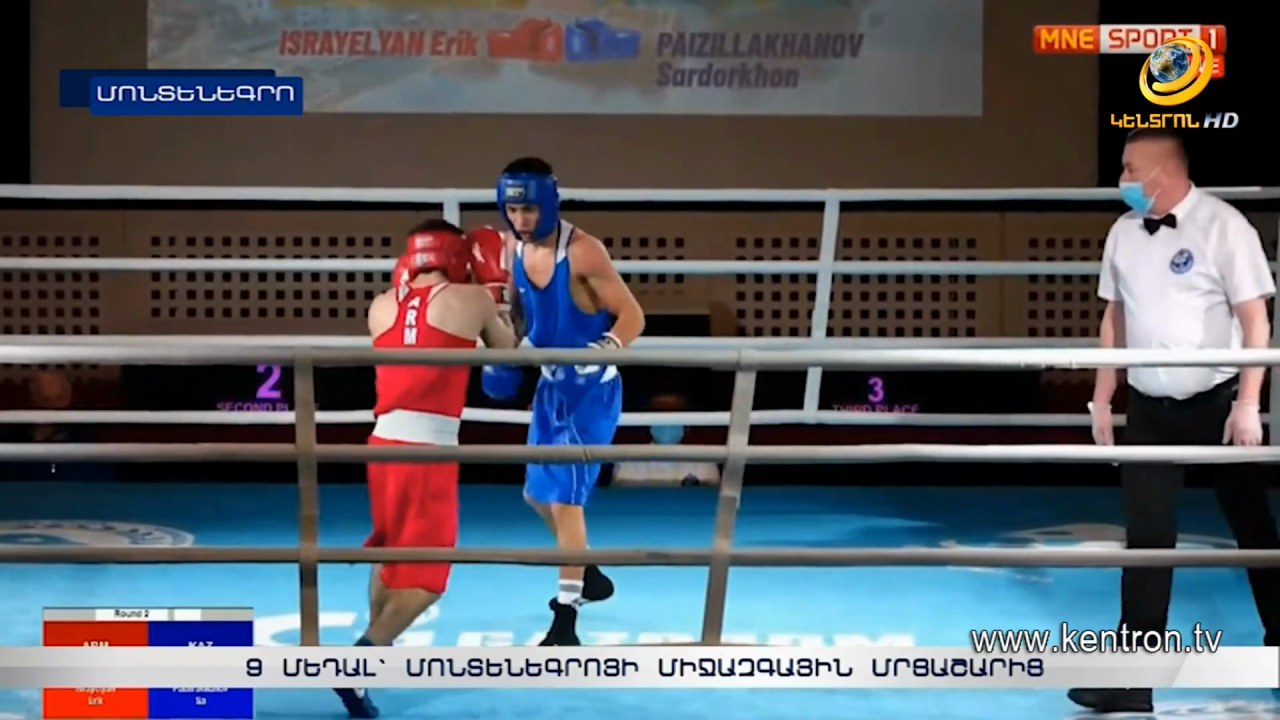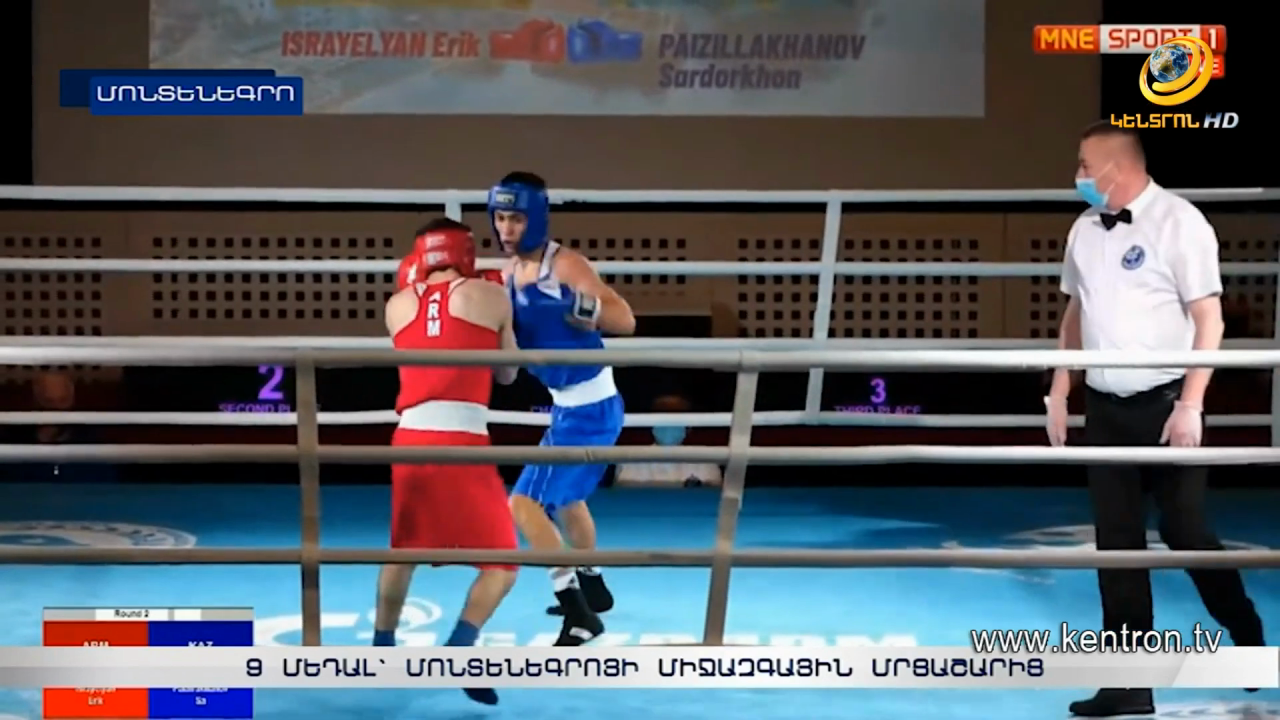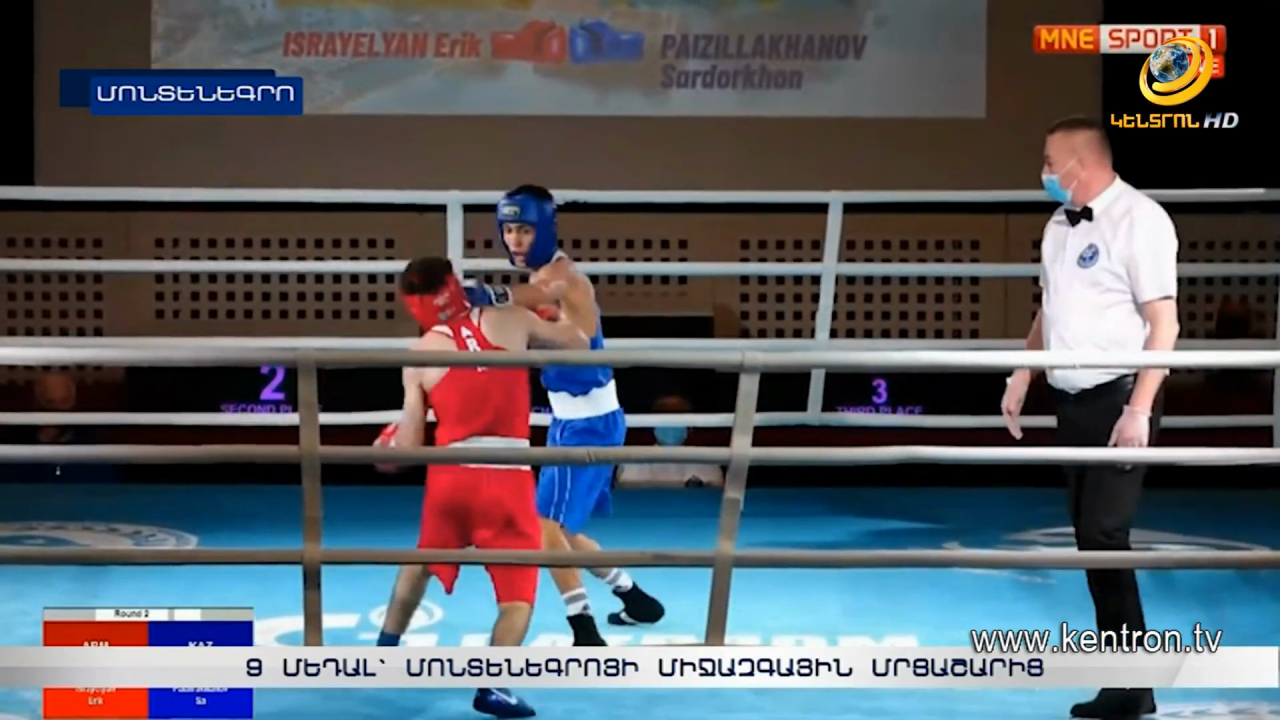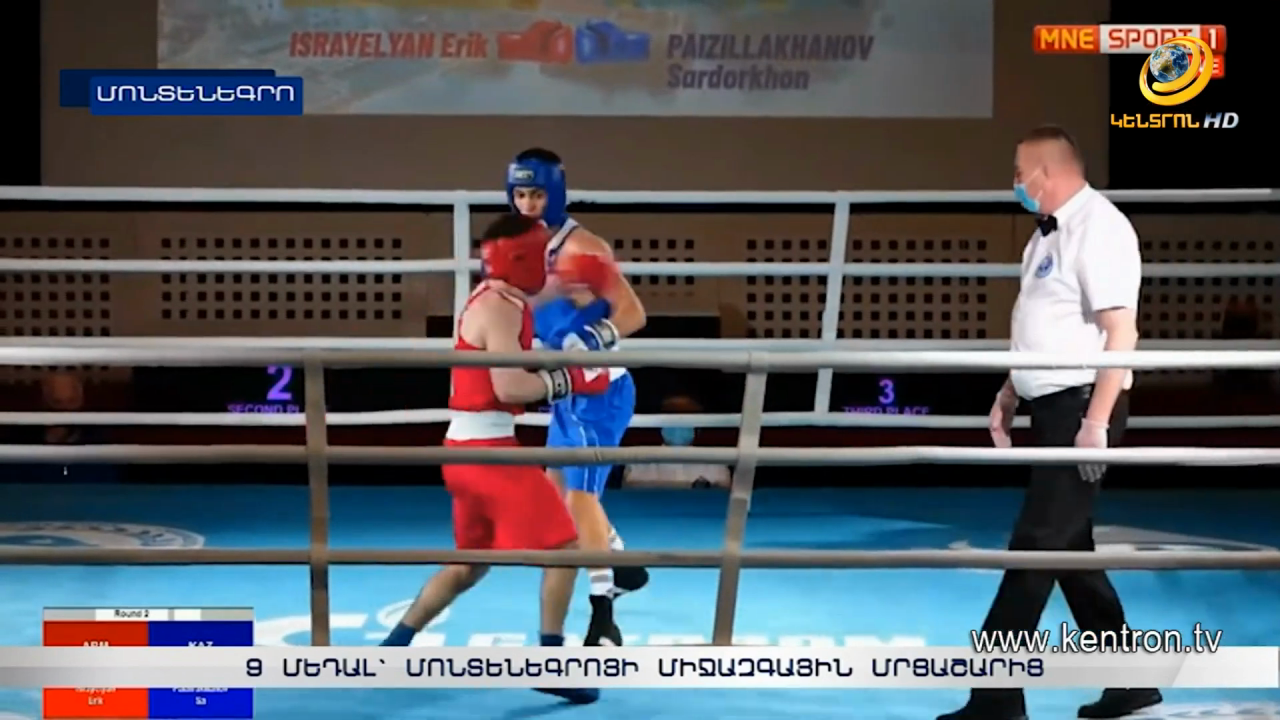
dt=0.2s
person 1, frame 1
left shoulder: (1223, 226)
right shoulder: (1124, 232)
right wrist: (1102, 398)
left hip: (1215, 403)
right hip: (1149, 407)
right knee: (1145, 536)
right ankle: (1130, 677)
person 1, frame 2
left shoulder: (1180, 223)
right shoulder: (1085, 228)
left elbow: (1208, 320)
left wrist: (1190, 405)
right wrist: (1059, 391)
left hip: (1164, 402)
right hip: (1103, 405)
left knee: (1184, 532)
right knee: (1116, 541)
left ankle: (1248, 638)
person 1, frame 3
left shoulder: (1140, 219)
right shoulder: (1060, 224)
left elbow: (1163, 322)
left wrist: (1139, 408)
right wrist: (1019, 379)
left hip: (1120, 399)
right hip: (1072, 400)
left knee: (1105, 532)
right knee: (1093, 540)
person 1, frame 4
left shoulder: (1101, 228)
right shoulder: (1048, 231)
left elbow: (1121, 333)
left wrist: (1097, 420)
right wrist: (1007, 395)
left hip: (1081, 408)
right hip: (1051, 405)
left knee: (1036, 546)
right knee: (1067, 547)
person 2, frame 1
left shoulder: (381, 306)
right shoulder: (473, 298)
right elbow: (507, 350)
left hip: (384, 444)
right hip: (428, 453)
left knee: (393, 552)
right knee: (422, 579)
left ankle: (378, 653)
person 2, frame 2
left shoulder: (397, 305)
right shoulder: (489, 295)
right elbow: (507, 374)
left hip: (409, 440)
right hip: (461, 445)
left knee: (404, 549)
right knee: (502, 564)
left ankle: (382, 650)
right ankle: (458, 648)
person 2, frame 3
left shoulder: (418, 355)
right shoulder: (509, 319)
left elbow: (409, 442)
right elbow: (577, 343)
left wrist: (389, 442)
right wrist: (538, 323)
left hip: (449, 473)
right hip: (506, 475)
left knee: (421, 561)
right knee: (518, 593)
left ankle: (386, 651)
right ankle: (493, 681)
person 2, frame 4
left shoulder: (487, 303)
right shoulder: (501, 309)
right elbow: (509, 388)
right wrist: (568, 380)
left hip: (466, 451)
right hip: (487, 450)
left knee: (470, 562)
right knee: (564, 548)
left ankle: (395, 647)
person 3, frame 1
left shoulder: (584, 250)
right shoulder: (514, 247)
left elbow: (632, 316)
left wrist: (595, 359)
right wrist: (500, 360)
left hip: (590, 390)
right hip: (552, 385)
left knee: (564, 502)
right knee: (540, 495)
left ankle: (564, 626)
right ankle: (590, 576)
person 3, frame 2
left shoulder: (567, 264)
right shoulder: (512, 266)
left elbow: (625, 321)
right elbow: (516, 330)
left wrist: (571, 300)
left hip: (591, 410)
right hip: (567, 406)
left knee: (525, 503)
right knee: (565, 498)
left ankle: (580, 616)
right ankle: (591, 588)
person 3, frame 3
left shoulder: (561, 275)
right shoulder: (539, 276)
left elbow: (573, 321)
left wrist: (494, 298)
left hip: (590, 423)
right hip: (571, 419)
left knee: (545, 525)
right knee: (563, 524)
left ankle: (586, 636)
right ankle: (634, 598)
person 3, frame 4
left shoulder: (583, 246)
left elbow: (633, 313)
right elbow: (540, 310)
left wrist: (587, 342)
left hip: (602, 391)
right hip: (573, 390)
left knee: (580, 496)
right knee: (557, 486)
left ankle: (603, 622)
right ankle: (620, 568)
